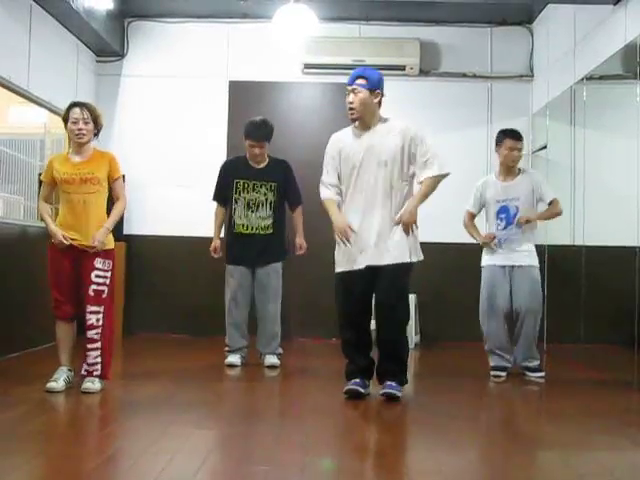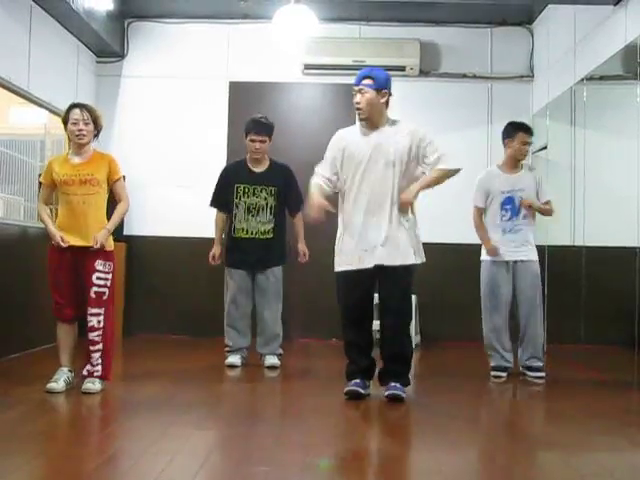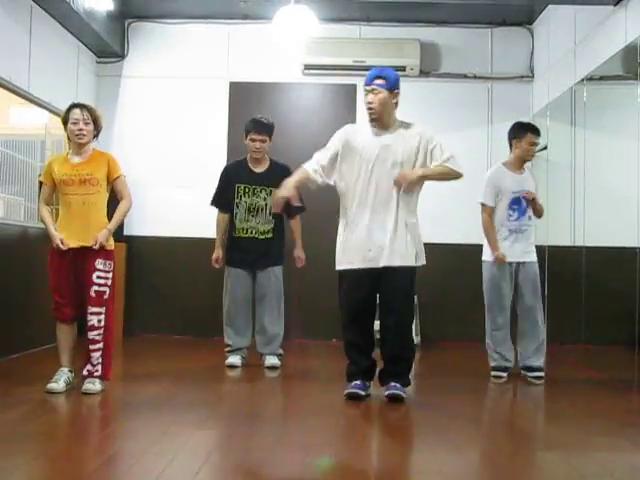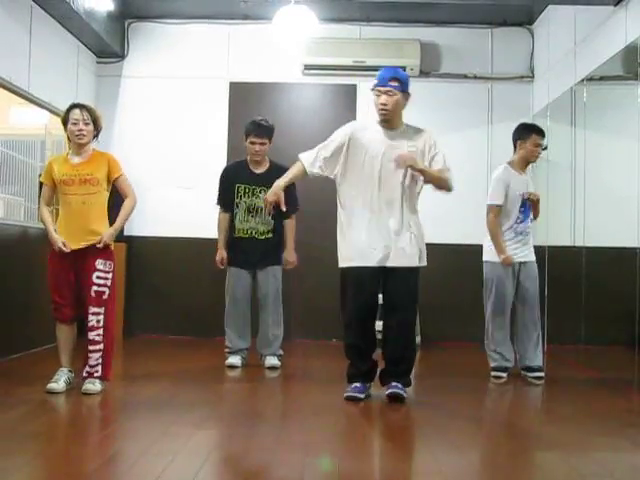
dt=0.1s
person 1, frame 1
left shoulder: (403, 133)
right shoulder: (338, 141)
left elbow: (434, 171)
right elbow: (328, 188)
left wrist: (413, 206)
right wrist: (335, 217)
left hip: (393, 243)
right hip: (352, 246)
left knee: (392, 312)
right knee: (351, 313)
left ankle: (393, 376)
right ankle: (358, 374)
person 1, frame 2
left shoulder: (410, 135)
right shoulder: (343, 139)
left elbow: (447, 166)
right elbow: (323, 175)
left wrist: (416, 188)
right wrist: (316, 195)
left hip: (396, 244)
right hip: (354, 245)
left knee: (396, 314)
right knee: (354, 313)
left ankle: (395, 377)
right ankle: (358, 374)
person 1, frame 3
left shoulder: (418, 137)
right shoulder: (348, 136)
left elbow: (454, 170)
right elbow: (315, 167)
left wrist: (420, 173)
right wrist: (289, 183)
left hip: (399, 245)
right hip: (354, 244)
left knee: (398, 315)
right knee: (355, 313)
left ankle: (396, 378)
right ankle: (359, 376)
person 1, frame 4
left shoulder: (422, 140)
right shoulder: (354, 133)
left elbow: (446, 184)
right elbow: (312, 159)
left wrist: (418, 167)
right wrist: (281, 183)
left hip: (403, 244)
right hip: (361, 244)
left knee: (401, 313)
right knee: (358, 313)
left ankle: (396, 377)
right ankle: (359, 377)
person 2, frame 1
left shoulder: (107, 160)
right shoulder: (55, 163)
left elbow: (121, 200)
right elbow: (43, 201)
left wrist: (105, 230)
right wrist: (53, 228)
left hip: (97, 247)
right hip: (63, 245)
left knee: (95, 309)
right knee: (63, 308)
left ankle: (94, 372)
right ankle: (65, 369)
person 2, frame 2
left shoulder: (106, 161)
right shoulder: (55, 164)
left elbow: (123, 201)
right elbow: (42, 204)
left wrist: (107, 230)
right wrist: (52, 230)
left hip: (97, 247)
right hip: (63, 246)
left knee: (96, 311)
right knee: (65, 310)
left ankle: (95, 373)
right ankle: (65, 370)
person 2, frame 3
left shoulder: (106, 160)
right shoulder: (55, 164)
left elbow: (126, 199)
right elbow: (43, 204)
left wrist: (108, 230)
right wrist: (52, 231)
left hip: (97, 247)
right hip: (63, 247)
left knee: (97, 310)
right knee: (64, 310)
left ankle: (95, 372)
right ankle: (65, 370)
person 2, frame 4
left shoulder: (106, 160)
right shoulder: (54, 165)
left elbow: (130, 197)
right elbow: (44, 205)
left wrist: (115, 229)
right wrist: (52, 234)
left hip: (97, 246)
right hip: (63, 247)
left knee: (96, 310)
right knee: (63, 310)
left ankle: (95, 374)
right ankle: (65, 371)
person 3, frame 1
left shoulder: (532, 179)
right shoulder: (484, 185)
left elbow: (557, 208)
right elbow: (468, 219)
left wrist: (535, 216)
right wrist: (480, 238)
left hip: (525, 260)
right hip: (494, 260)
left knee: (529, 309)
right knee: (492, 312)
left ankle: (528, 360)
right ankle: (500, 360)
person 3, frame 2
left shoulder: (533, 175)
right shoulder: (488, 177)
left elbow: (550, 209)
right elbow: (477, 215)
left wrist: (535, 205)
right wrist: (486, 243)
left hip: (527, 255)
right hip: (495, 256)
left knee: (531, 309)
right knee: (495, 310)
left ankle: (531, 361)
right ankle: (500, 361)
person 3, frame 3
left shoulder: (530, 176)
right shoulder: (495, 175)
left elbow: (539, 214)
right elbow: (486, 215)
left wrist: (534, 201)
right wrist: (495, 250)
left hip: (527, 256)
right hip: (498, 257)
left knee: (532, 310)
right knee: (497, 311)
left ankle: (531, 362)
right ankle: (500, 361)
person 3, frame 4
left shoulder: (528, 177)
right shoulder: (502, 175)
right elbow: (492, 217)
left wrist: (536, 202)
right wrist: (502, 252)
left hip: (526, 255)
right hip: (499, 257)
left knee: (529, 311)
right knee: (499, 310)
left ankle: (530, 362)
right ankle: (500, 362)
person 4, frame 1
left shoulder: (282, 168)
right shoulder: (230, 167)
left elbow: (295, 204)
right elbow: (222, 204)
left wrist: (300, 235)
right wrist: (216, 236)
left hip: (271, 249)
right hip: (237, 248)
left knee: (269, 301)
right knee: (236, 300)
left ankle: (270, 350)
right ankle: (236, 348)
person 4, frame 2
left shoulder: (283, 173)
right shoulder: (231, 172)
left elbow: (295, 211)
right elbow: (222, 212)
left wrist: (301, 242)
right wrist: (217, 244)
left hip: (271, 253)
right hip: (237, 251)
left knee: (270, 303)
right knee: (237, 303)
left ankle: (270, 351)
right ankle: (236, 349)
person 4, frame 3
left shoulder: (282, 173)
right shoulder: (231, 171)
left elbow: (293, 213)
right elbow: (223, 212)
left wrist: (298, 246)
right wrist: (219, 246)
left hip: (271, 252)
right hip: (238, 251)
left knee: (271, 303)
right knee: (236, 302)
left ankle: (271, 351)
right ankle: (236, 349)
person 4, frame 4
left shoulder: (281, 174)
right shoulder: (231, 172)
left elbow: (289, 215)
right elbow: (224, 212)
left wrist: (290, 248)
right wrist: (221, 247)
left hip: (270, 252)
right hip: (238, 252)
left knee: (271, 302)
right knee: (236, 301)
left ankle: (271, 352)
right ankle: (236, 350)
